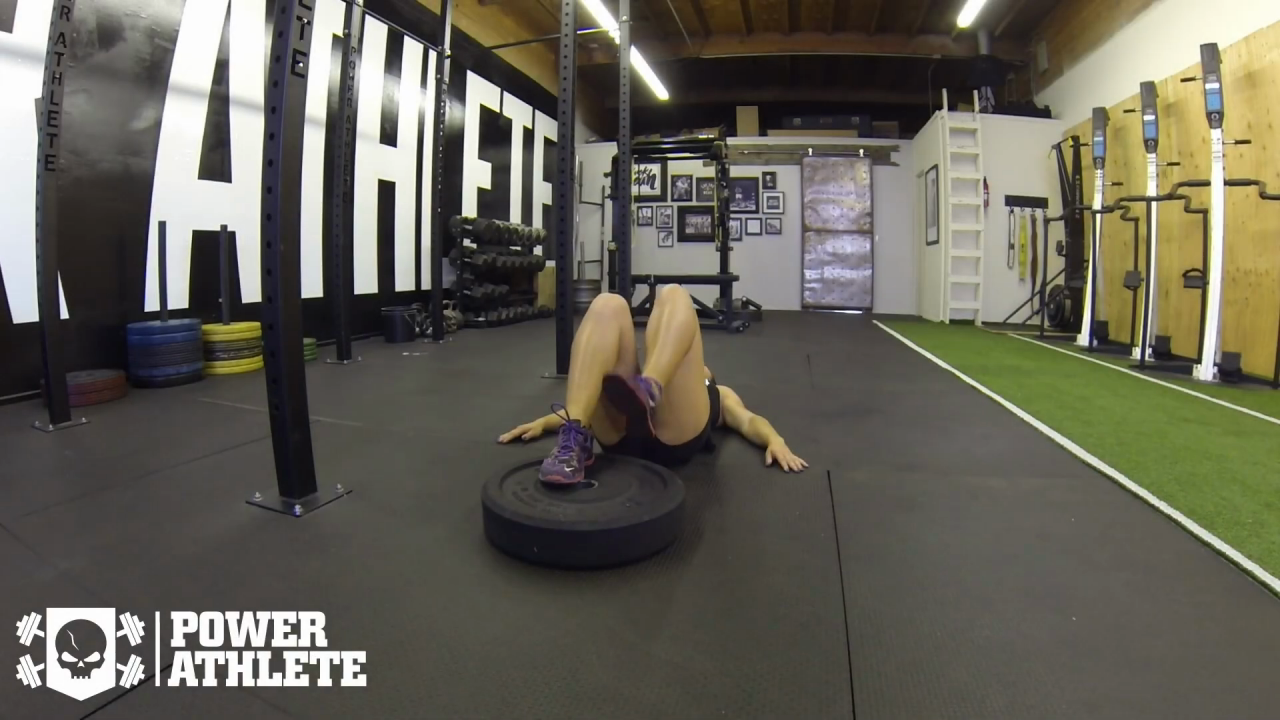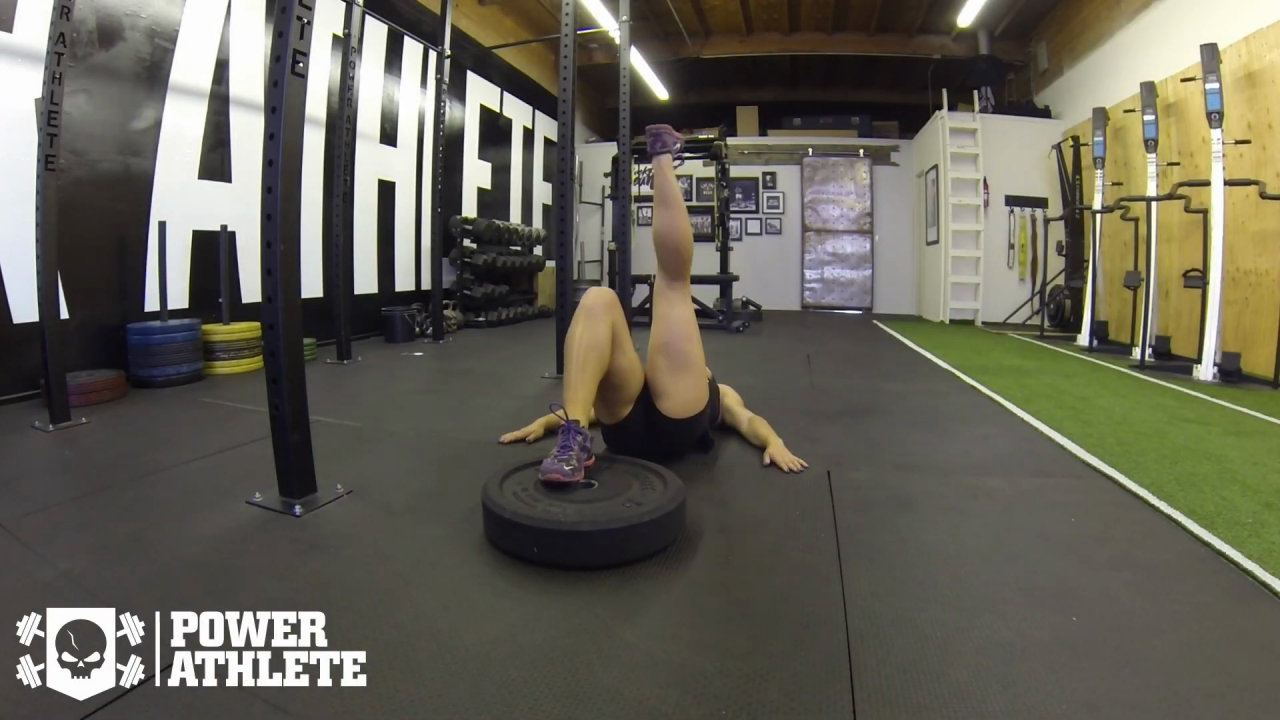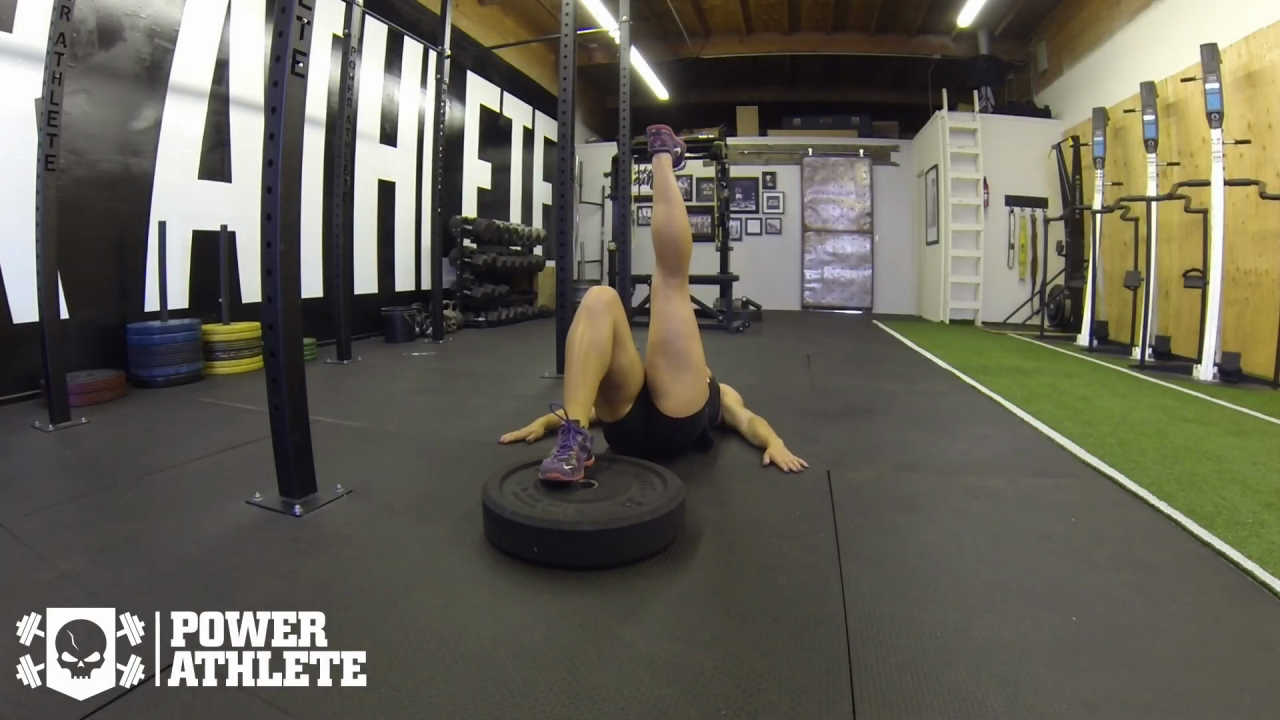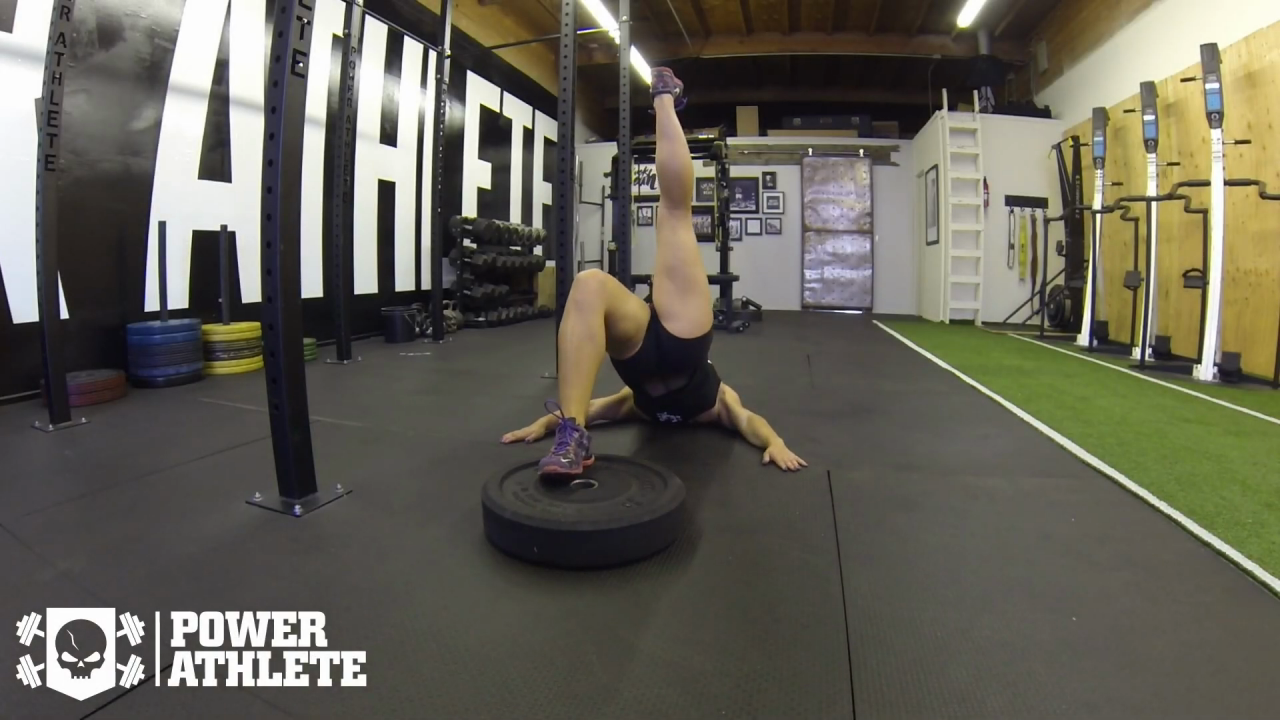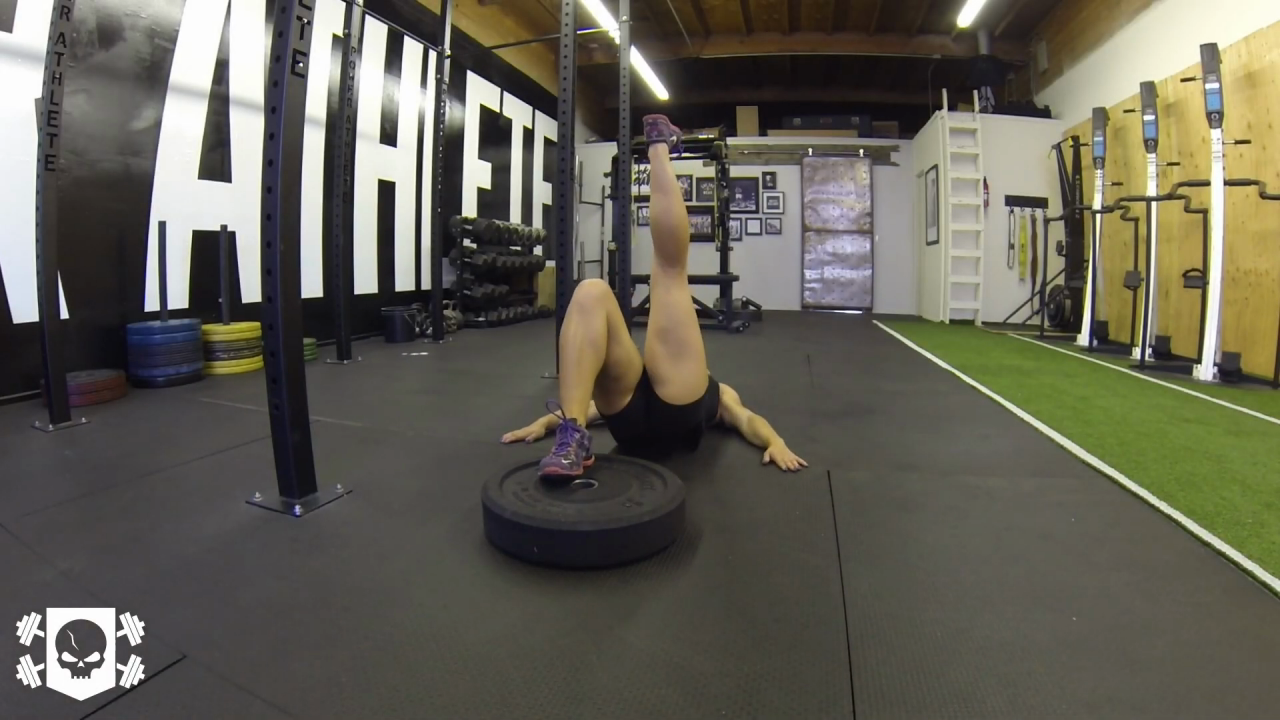
dt=1s
person 1, frame 1
left shoulder: (720, 394)
right shoulder: (625, 404)
left elbow: (748, 420)
right elbow: (600, 403)
left wrist: (775, 440)
right wrist: (543, 422)
left hip: (676, 435)
right hip: (620, 434)
left knee: (673, 295)
right knee: (608, 306)
left ankle: (647, 395)
right ankle: (575, 439)
person 1, frame 2
left shoulder: (719, 394)
right shoulder: (640, 380)
left elbow: (747, 420)
right elbow: (598, 396)
left wrist: (774, 442)
right wrist: (543, 422)
left hip: (677, 422)
right hip: (627, 422)
left knee: (674, 281)
right knee: (598, 299)
left ankle: (662, 158)
right ankle: (575, 438)
person 1, frame 3
left shoulder: (720, 393)
right shoulder: (640, 386)
left elbow: (747, 420)
right elbow: (598, 403)
left wrist: (774, 443)
right wrist: (545, 421)
left hip: (675, 423)
right hip: (629, 425)
right knee: (599, 299)
right ankle: (573, 439)
person 1, frame 4
left shoulder: (716, 395)
right elbow: (599, 406)
left wrist: (775, 443)
left hip: (683, 344)
right hip: (643, 359)
right ankle: (572, 436)
person 1, frame 5
left shoulder: (718, 393)
right shoulder: (634, 387)
left elbow: (746, 419)
right elbow: (595, 403)
left wrist: (775, 442)
left hip: (677, 416)
right hip: (633, 420)
right knee: (590, 293)
right ankle: (572, 438)
